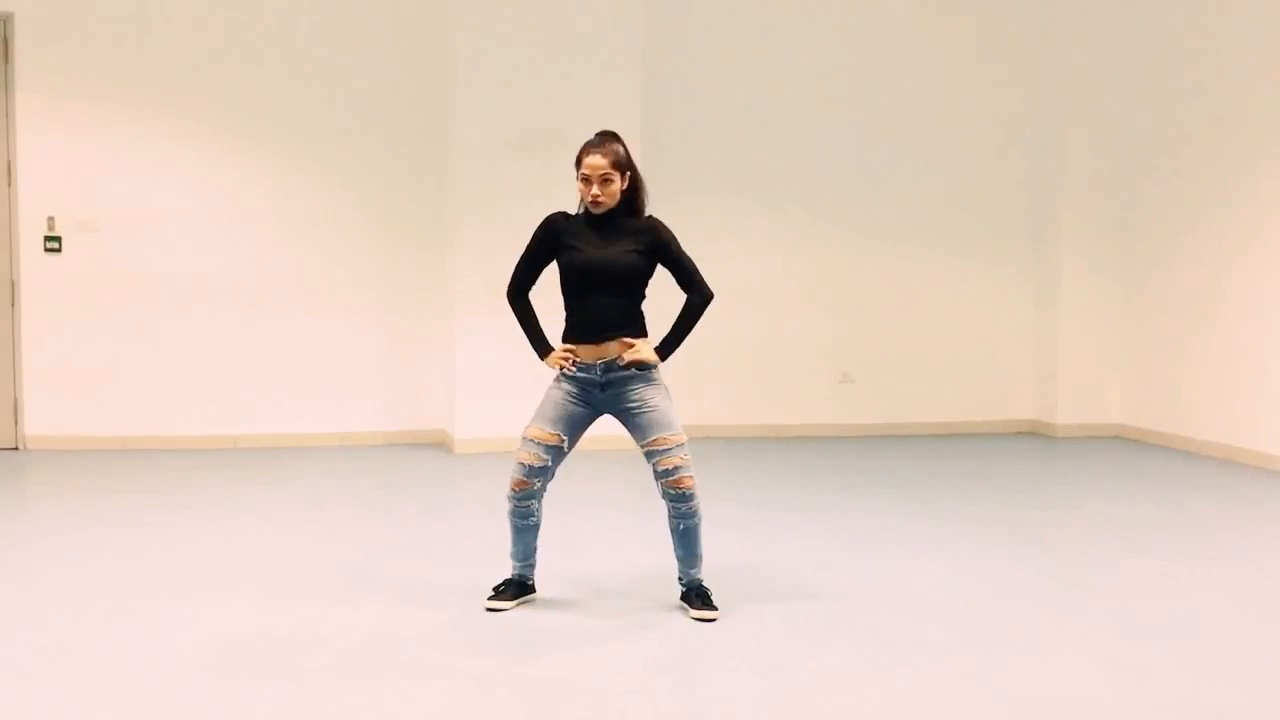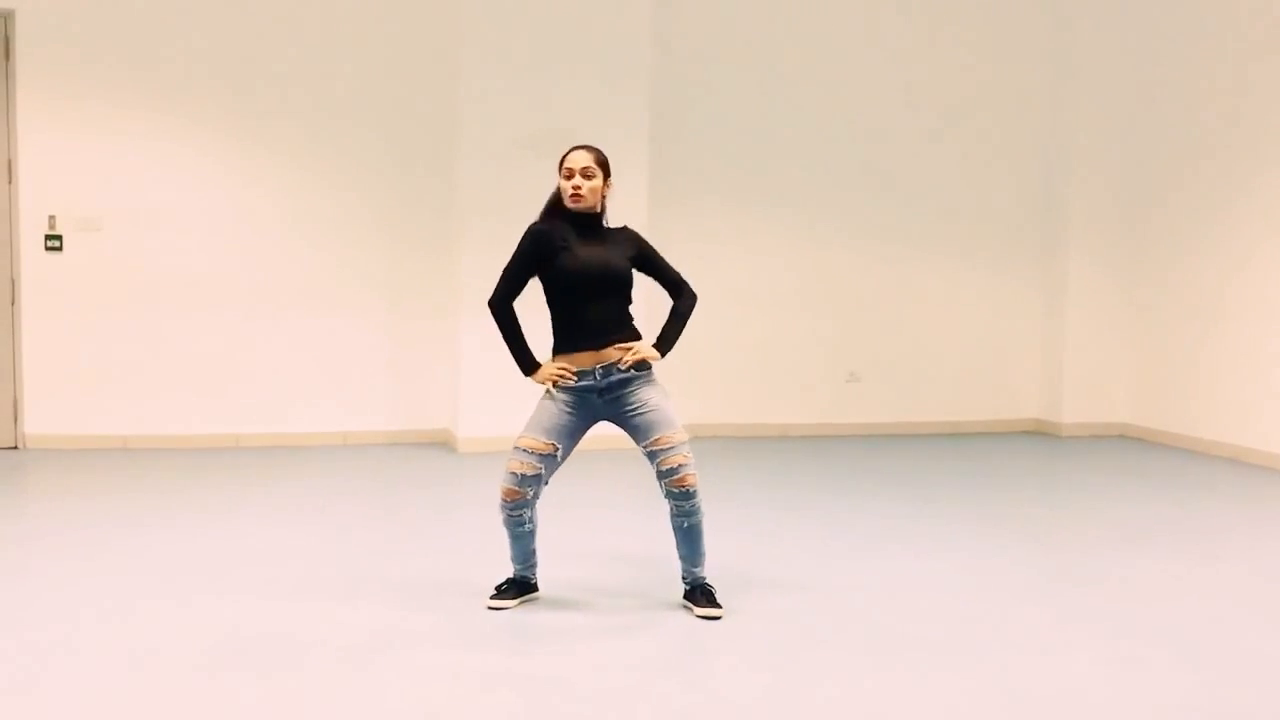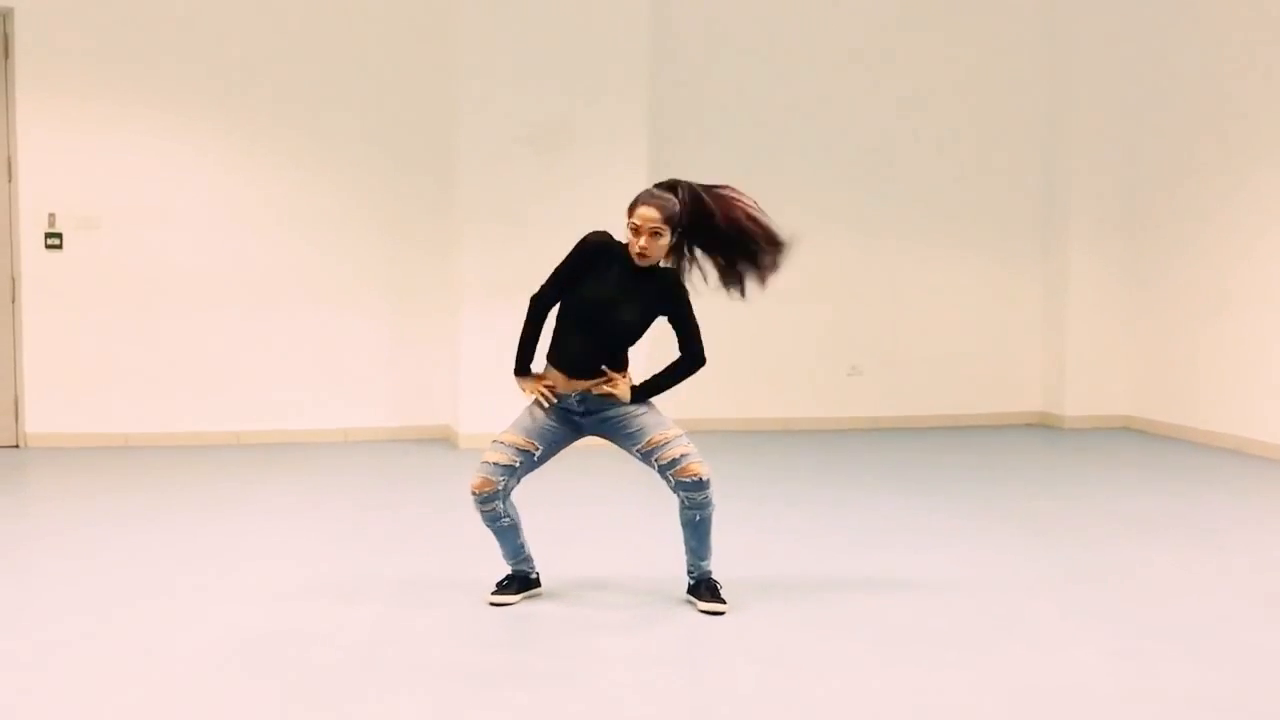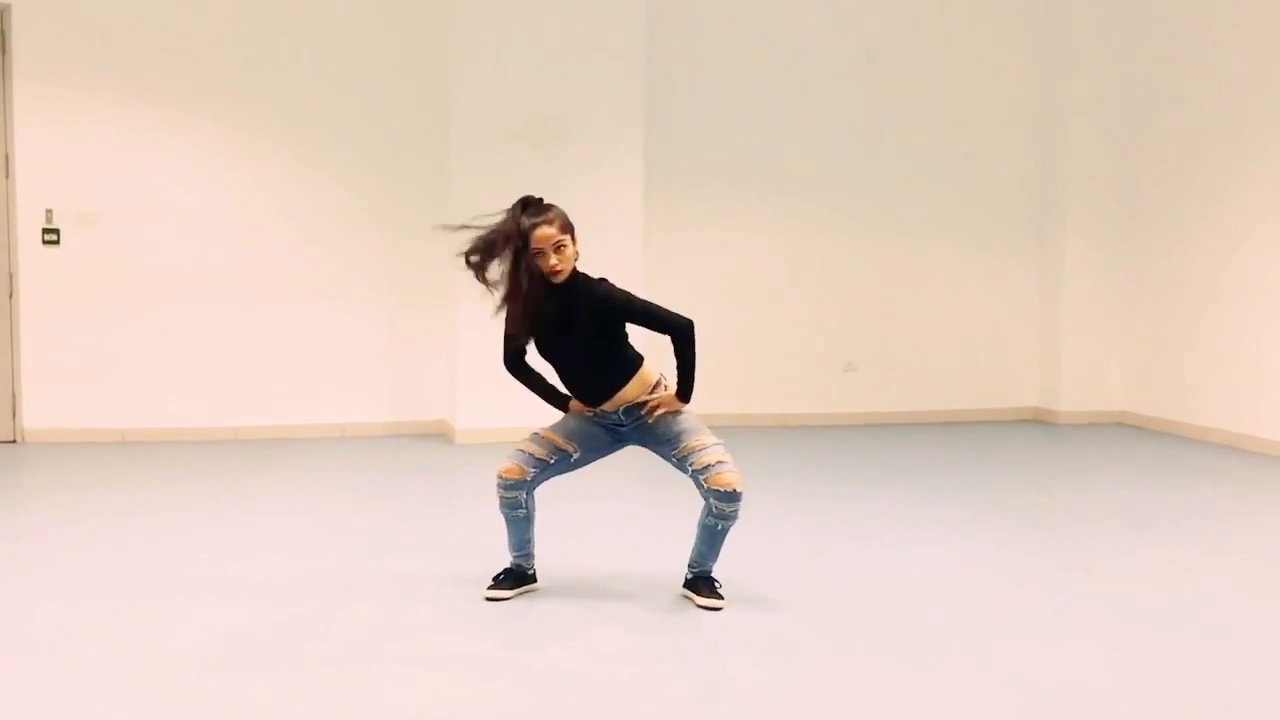
dt=0.7s
person 1, frame 1
left shoulder: (647, 230)
right shoulder: (560, 227)
left elbow: (700, 292)
right elbow: (517, 289)
left wrist: (662, 350)
right wrist: (543, 348)
left hip: (634, 378)
right hip: (574, 378)
left knee: (680, 484)
right knee: (524, 481)
left ankle: (692, 585)
right ankle: (521, 579)
person 1, frame 2
left shoulder: (626, 241)
right shoulder: (544, 235)
left elbow: (684, 293)
right elbow: (500, 301)
left wrist: (660, 347)
right wrist: (530, 367)
left hip: (630, 380)
right hip: (570, 386)
left knee: (683, 483)
right knee: (515, 489)
left ankle: (696, 583)
right ankle: (524, 578)
person 1, frame 3
left shoulder: (669, 289)
right shoulder: (597, 249)
left elbow: (694, 357)
right elbow: (542, 301)
left wrist: (639, 391)
right wrist: (523, 371)
left hip: (617, 404)
right hip: (556, 402)
left knee: (695, 478)
right knee: (486, 488)
left ankle: (701, 581)
right ankle: (524, 573)
person 1, frame 4
left shoulder: (598, 294)
right shoulder: (526, 299)
left elbow: (680, 326)
right elbow: (514, 360)
left wrist: (683, 393)
right wrist: (563, 403)
left hip: (650, 411)
right hip: (595, 420)
left knee: (725, 488)
right knee: (511, 475)
left ankle: (699, 575)
right ankle: (521, 569)
